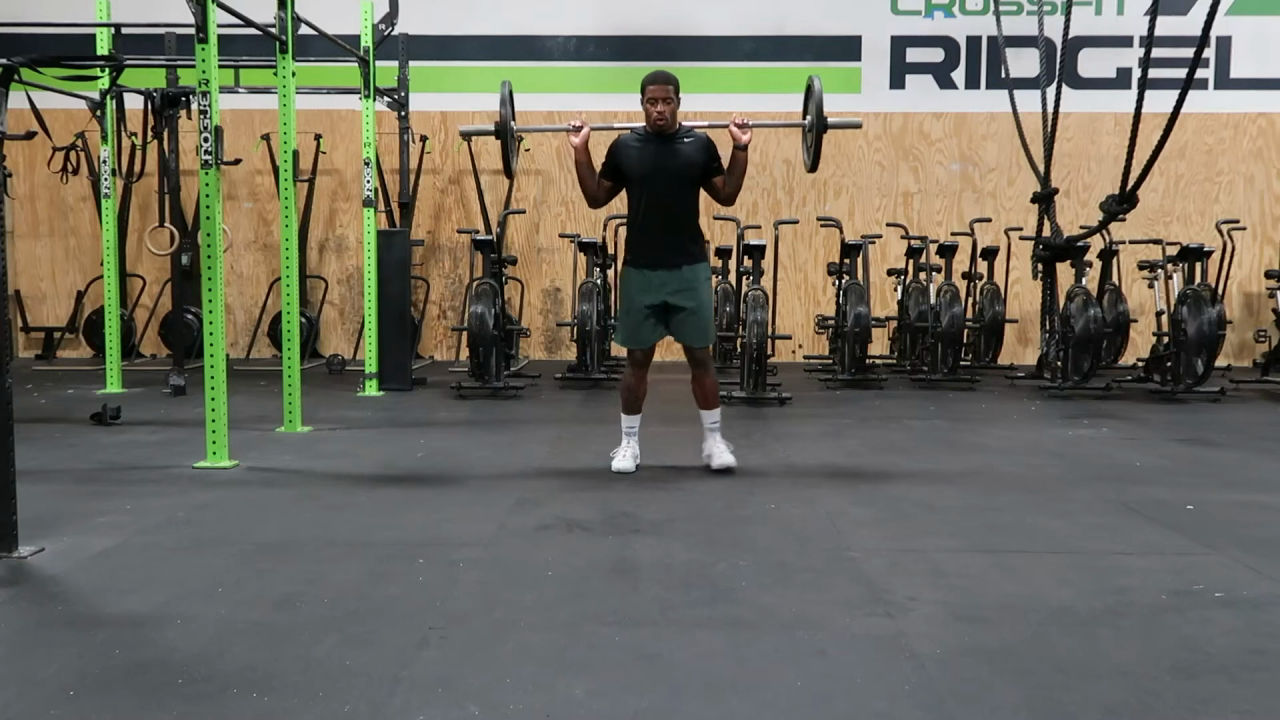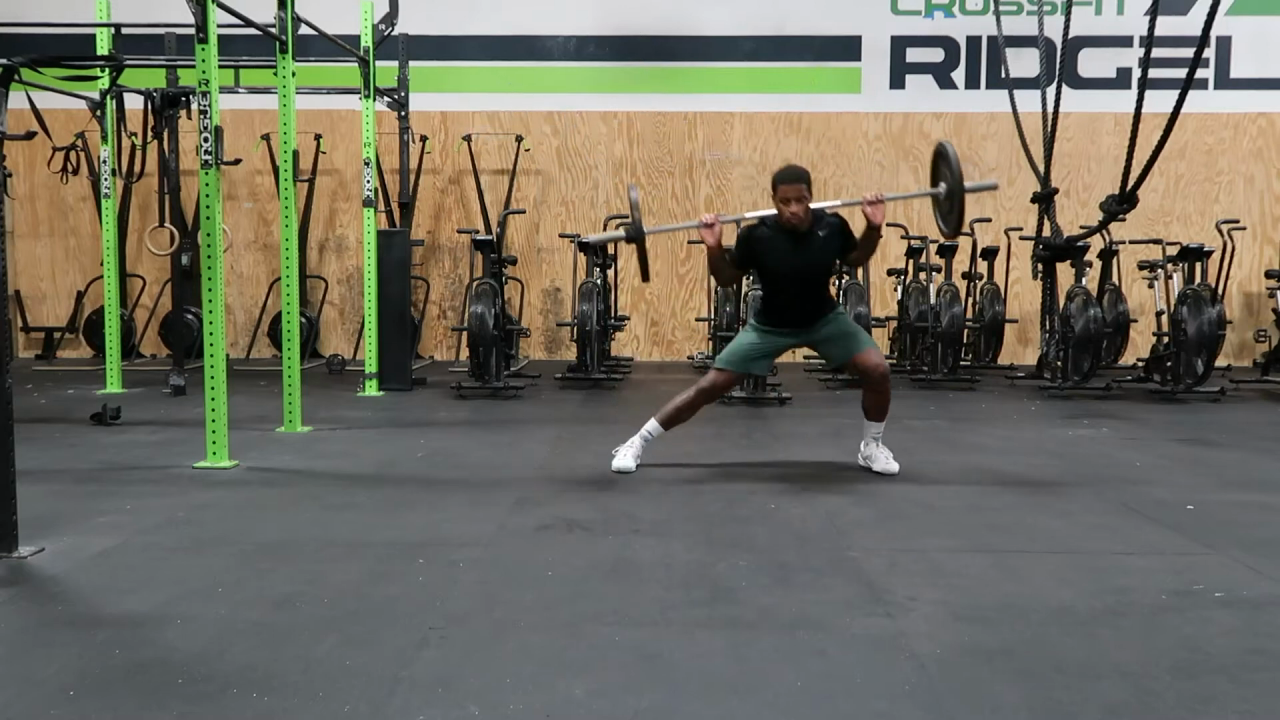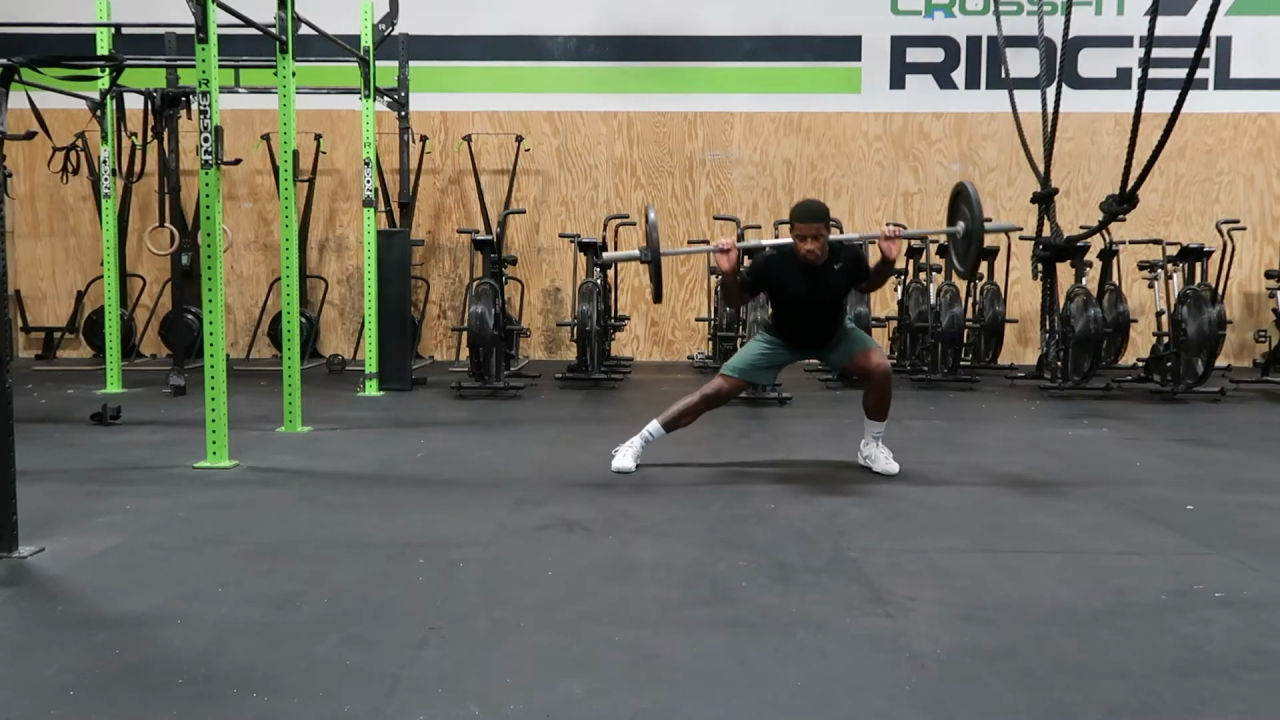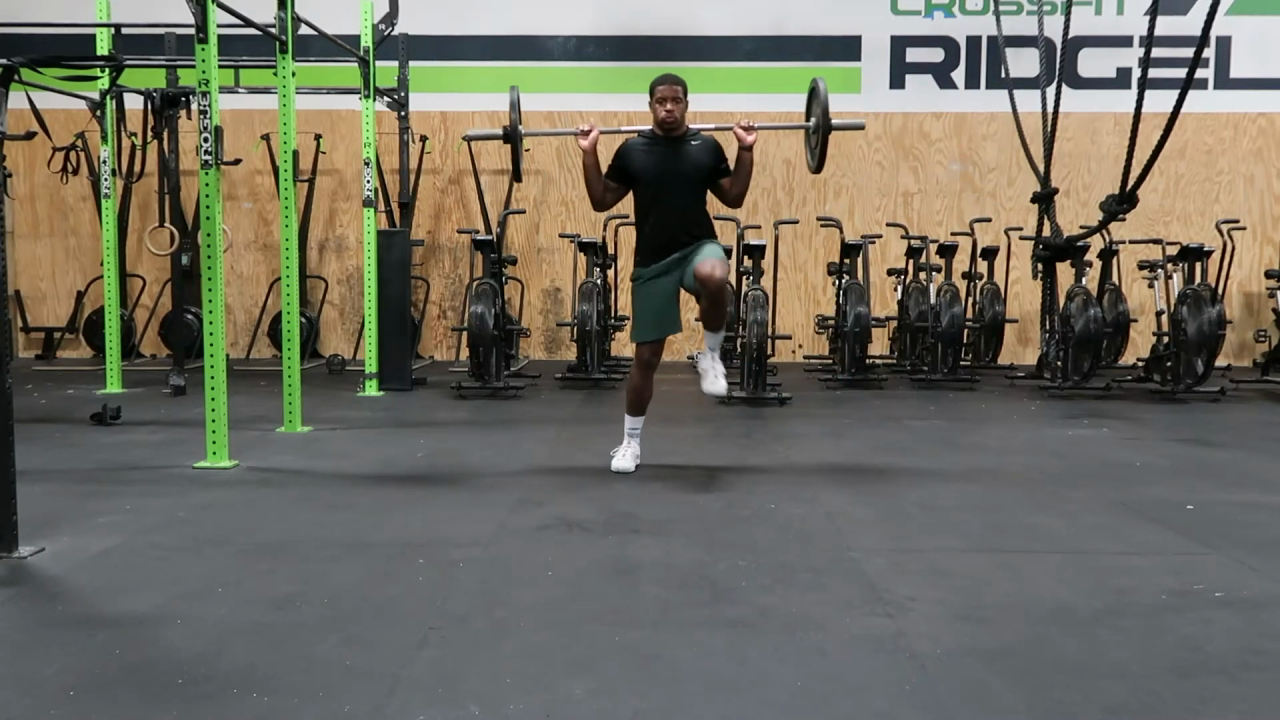
dt=0.7s
person 1, frame 1
left shoulder: (699, 144)
right shoulder: (624, 146)
left elbow: (727, 196)
right elbow: (596, 198)
left wrist: (740, 148)
right wrist: (580, 150)
left hip: (690, 267)
right hip: (640, 270)
left knee: (700, 356)
right knee: (638, 358)
left ankle: (714, 439)
right ankle: (629, 443)
person 1, frame 2
left shoulder: (832, 225)
right shoulder: (758, 234)
left elbow: (857, 260)
right elbow: (727, 279)
left wrist: (874, 226)
right wrist: (713, 247)
left hip: (824, 320)
right hip: (771, 325)
left knee: (876, 371)
right knee: (711, 386)
left ankle: (871, 446)
right ankle: (636, 442)
person 1, frame 3
left shoulder: (848, 256)
right shoulder: (771, 262)
left elbow: (868, 285)
right elbow: (736, 301)
left wrist: (888, 261)
right wrist: (729, 272)
left hip: (834, 334)
right hip: (780, 338)
left knee: (879, 368)
right knee: (715, 391)
left ankle: (872, 446)
right ankle: (637, 443)
person 1, frame 4
left shoulder: (706, 146)
right shoulder: (632, 149)
left elbow: (734, 198)
right elbow: (601, 201)
left wrist: (745, 150)
right wrist: (589, 153)
left hip: (697, 250)
right hip: (652, 263)
left knee: (714, 278)
right knee: (646, 356)
left ankle: (711, 354)
right ankle: (630, 442)
